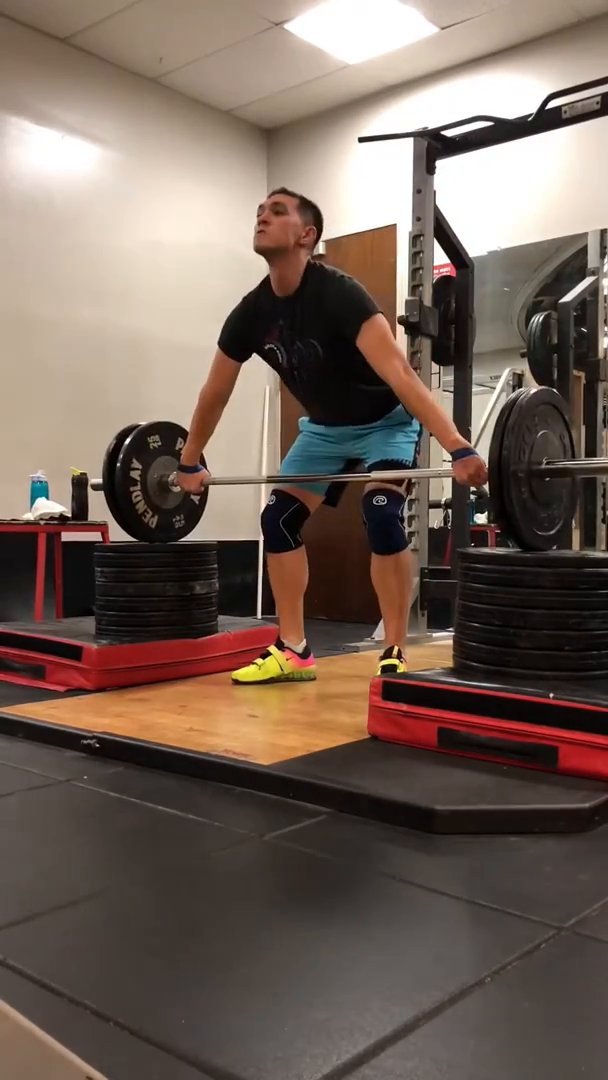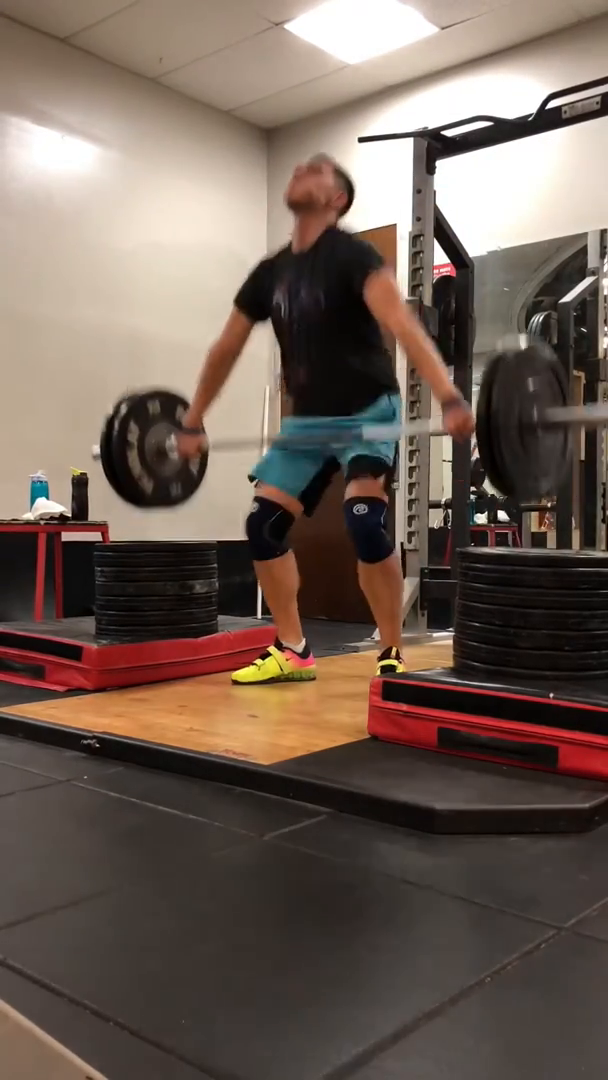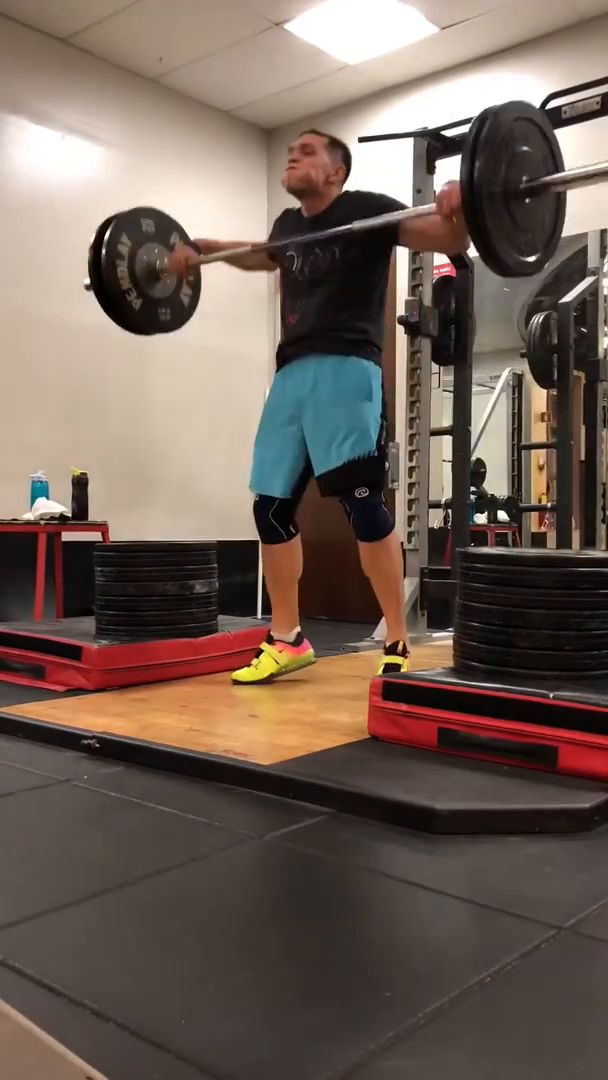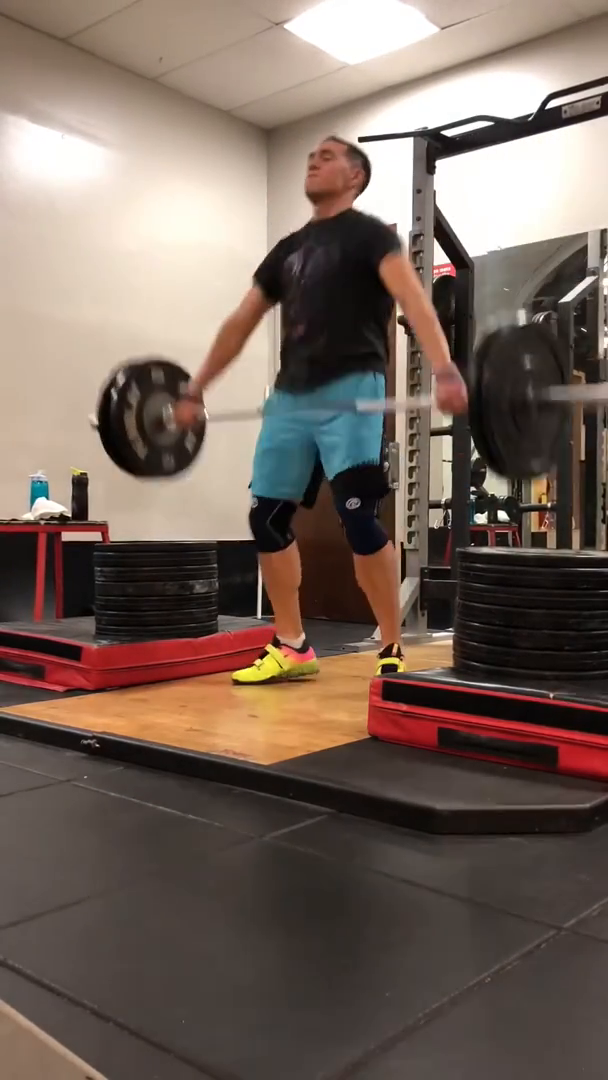
dt=0.4s
person 1, frame 1
left shoulder: (337, 293)
right shoulder: (250, 313)
left elbow: (398, 372)
right elbow: (215, 393)
left wrist: (459, 449)
right wrist: (189, 462)
left hip: (384, 421)
right hip: (324, 426)
left knee: (381, 516)
right knee: (278, 517)
left ankle: (395, 655)
right ankle: (293, 650)
person 1, frame 2
left shoulder: (351, 253)
right shoulder: (269, 272)
left elbow: (401, 323)
right elbow: (224, 350)
left wrist: (449, 398)
right wrist: (192, 423)
left hip: (367, 412)
right hip: (307, 420)
left knee: (364, 519)
right knee: (264, 523)
left ankle: (392, 656)
right ankle: (292, 649)
person 1, frame 3
left shoulder: (365, 209)
right shoulder: (288, 224)
left elbow: (450, 237)
right elbow: (264, 257)
left wrist: (451, 213)
right wrist: (200, 248)
left hip: (344, 370)
right hip: (291, 374)
left knee: (362, 500)
right knee: (271, 506)
left ankle: (397, 647)
right ankle: (286, 639)
person 1, frame 4
left shoulder: (367, 233)
right shoulder: (290, 248)
left elbow: (412, 297)
right elbow: (241, 322)
left wrist: (446, 373)
right wrist: (194, 392)
left hip: (350, 390)
right hip: (291, 396)
left knee: (356, 512)
right knee: (266, 513)
left ankle: (393, 652)
right ankle: (291, 646)
